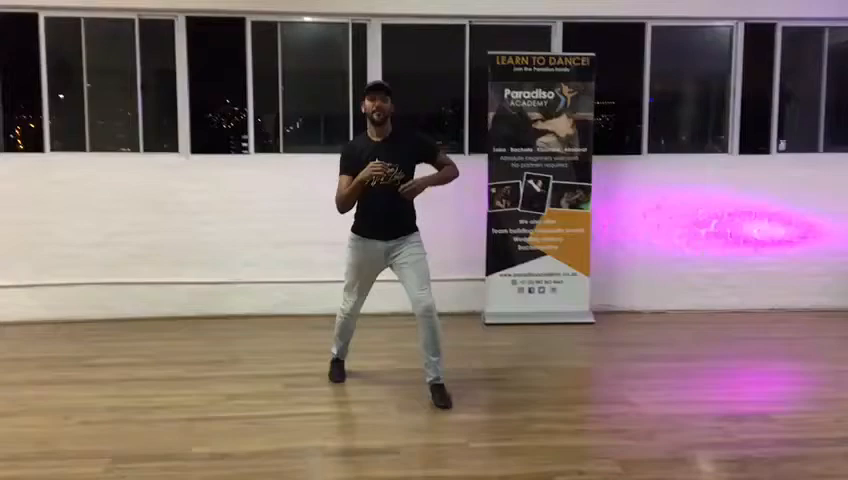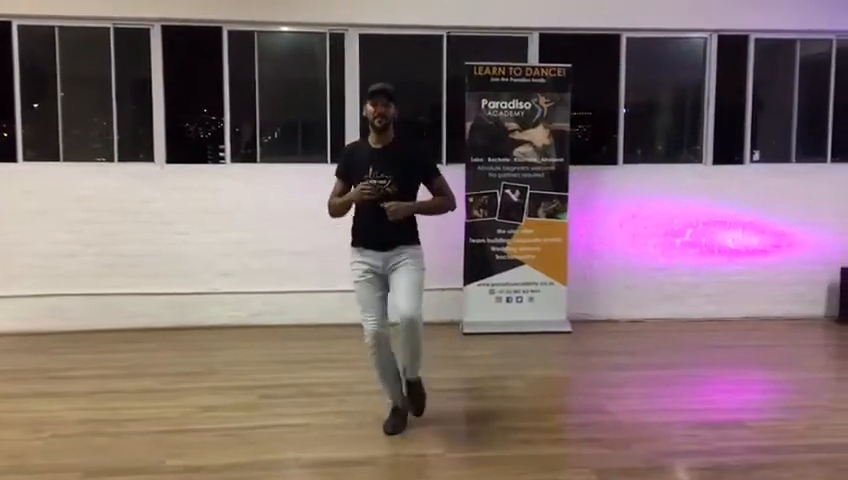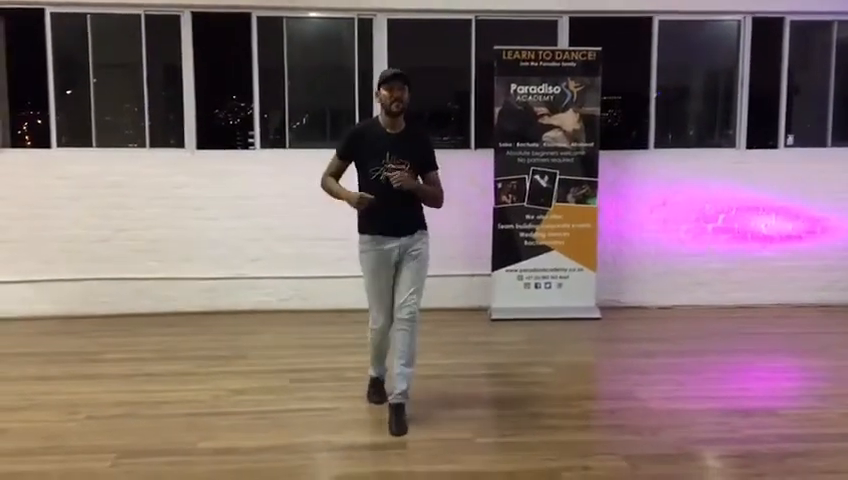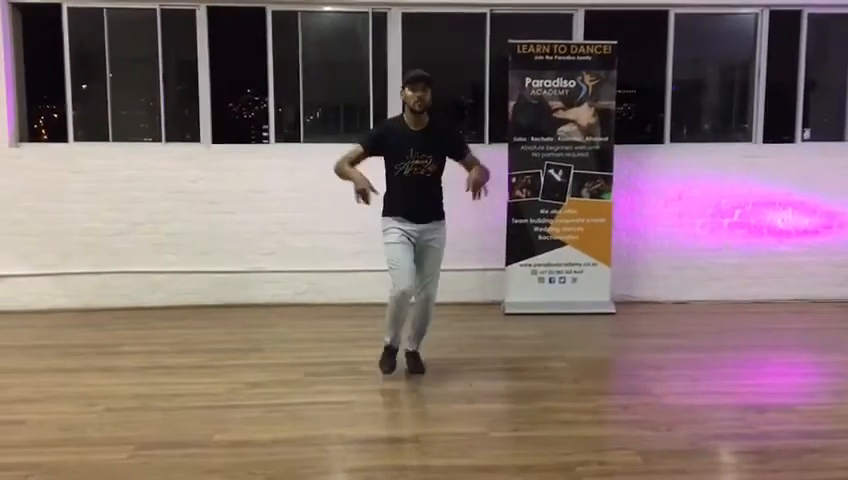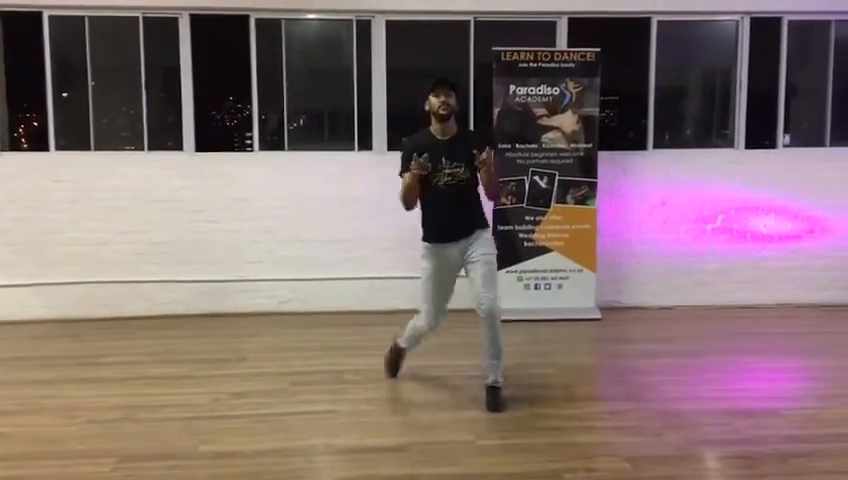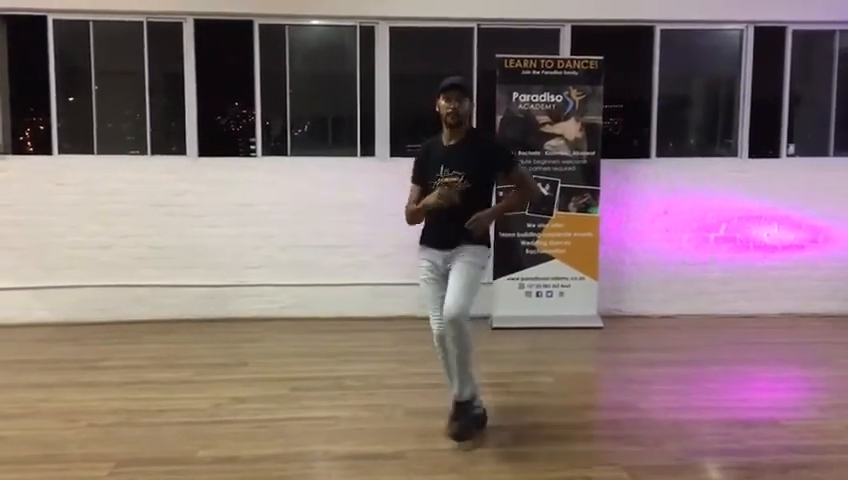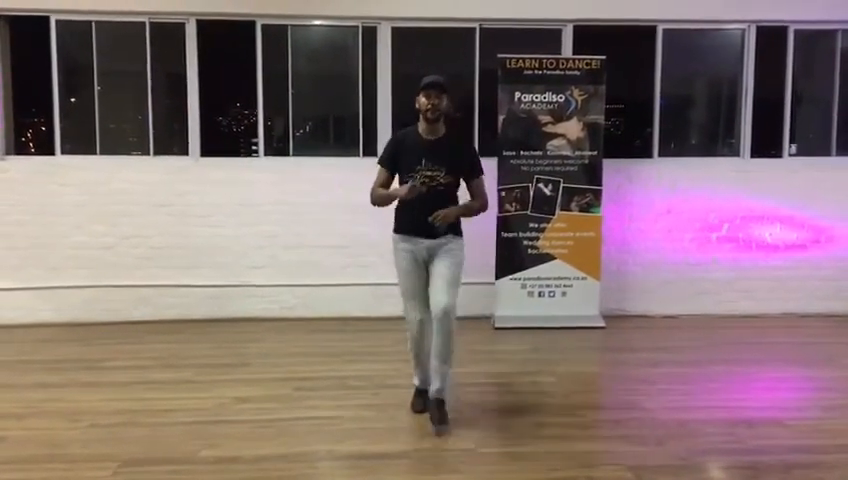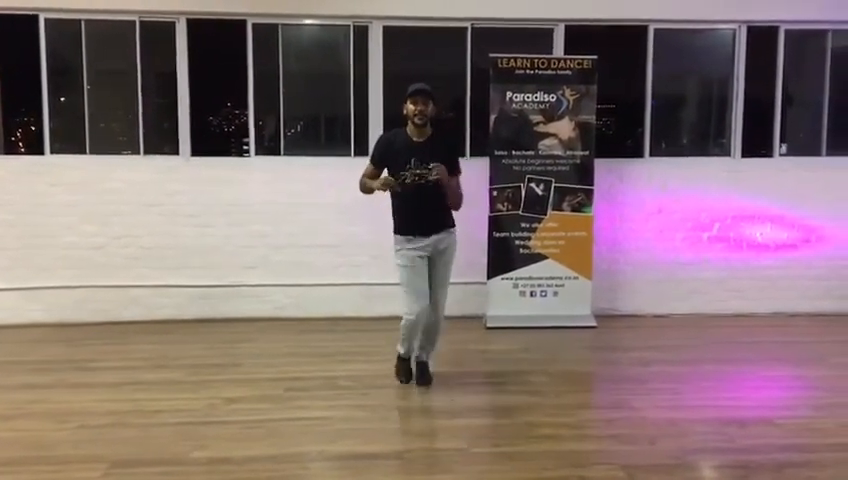
dt=0.7s
person 1, frame 1
left shoulder: (411, 141)
right shoulder: (353, 150)
left elbow: (452, 169)
right elbow: (342, 205)
left wrist: (425, 181)
right wrist: (362, 178)
left hip: (406, 239)
right hip: (365, 240)
left knee: (425, 307)
right knee: (351, 304)
left ankle: (435, 379)
right ankle: (337, 357)
person 1, frame 2
left shoulder: (413, 154)
right shoulder: (352, 154)
left elbow: (448, 201)
right elbow: (333, 208)
left wrist: (411, 207)
right wrist: (351, 197)
left hip: (405, 252)
right hip: (364, 255)
left knee: (409, 316)
right knee: (374, 332)
left ankle: (412, 377)
right ankle: (398, 402)
person 1, frame 3
left shoulder: (420, 141)
right shoulder: (360, 134)
left elbow: (438, 199)
right elbow: (327, 179)
left wrist: (414, 184)
right wrist: (347, 195)
left hip: (414, 239)
right hip: (374, 240)
left knee: (408, 315)
right knee: (380, 318)
left ankle: (399, 400)
right ankle: (376, 375)
person 1, frame 4
left shoulder: (444, 132)
right shoulder: (387, 131)
left elbow: (475, 165)
right elbow: (341, 164)
left wrist: (479, 174)
right wrist: (356, 178)
left hip: (433, 225)
right hip: (397, 222)
left knee: (426, 295)
right knee: (402, 288)
left ankle: (413, 349)
right ankle: (391, 344)
person 1, frame 5
left shoulder: (473, 142)
right shoulder: (415, 146)
left elbow: (495, 195)
right elbow: (407, 202)
left wrist: (489, 172)
right wrist: (414, 177)
left hip: (477, 239)
right hip: (437, 245)
left knee: (489, 310)
right knee: (431, 316)
left ankle: (493, 382)
right ankle: (401, 345)
person 1, frame 6
left shoulder: (487, 147)
right shoulder: (427, 152)
left elbow: (528, 187)
right elbow: (411, 216)
left wrist: (492, 212)
right wrist: (430, 201)
left hip: (470, 250)
right hip: (430, 253)
left knee: (455, 314)
right knee: (441, 333)
left ankle: (462, 398)
right ankle: (474, 409)
person 1, frame 7
left shoulder: (461, 148)
right shoulder: (399, 143)
left elbow: (481, 201)
right elbow: (374, 196)
left wrist: (454, 212)
right wrist: (396, 193)
left hip: (446, 242)
right hip: (407, 241)
left knee: (443, 310)
right knee: (415, 319)
left ankle: (439, 394)
right ankle: (421, 385)
person 1, frame 8
left shoulder: (445, 147)
right shoulder: (389, 142)
left elbow: (456, 203)
right elbow: (363, 182)
left wrist: (448, 180)
right wrist: (377, 184)
left hip: (443, 236)
right hip: (407, 240)
left knee: (436, 308)
right knee: (416, 310)
left ankle: (422, 358)
right ankle: (404, 352)
